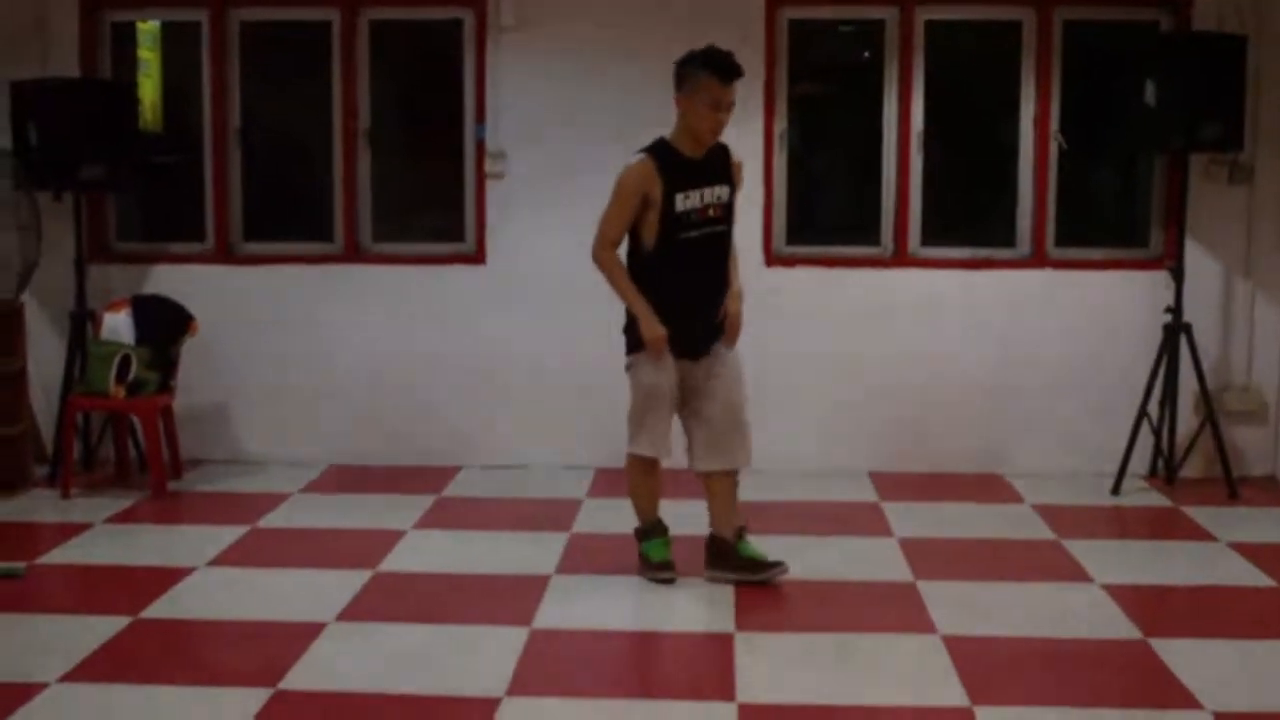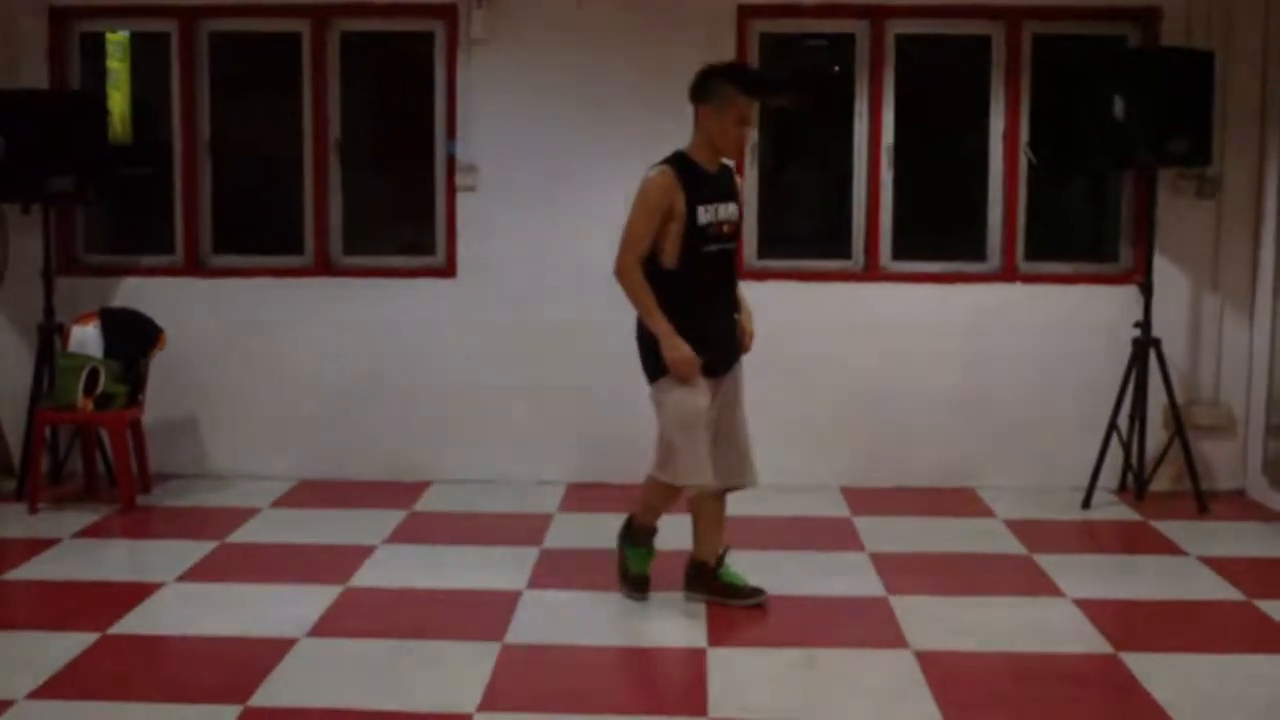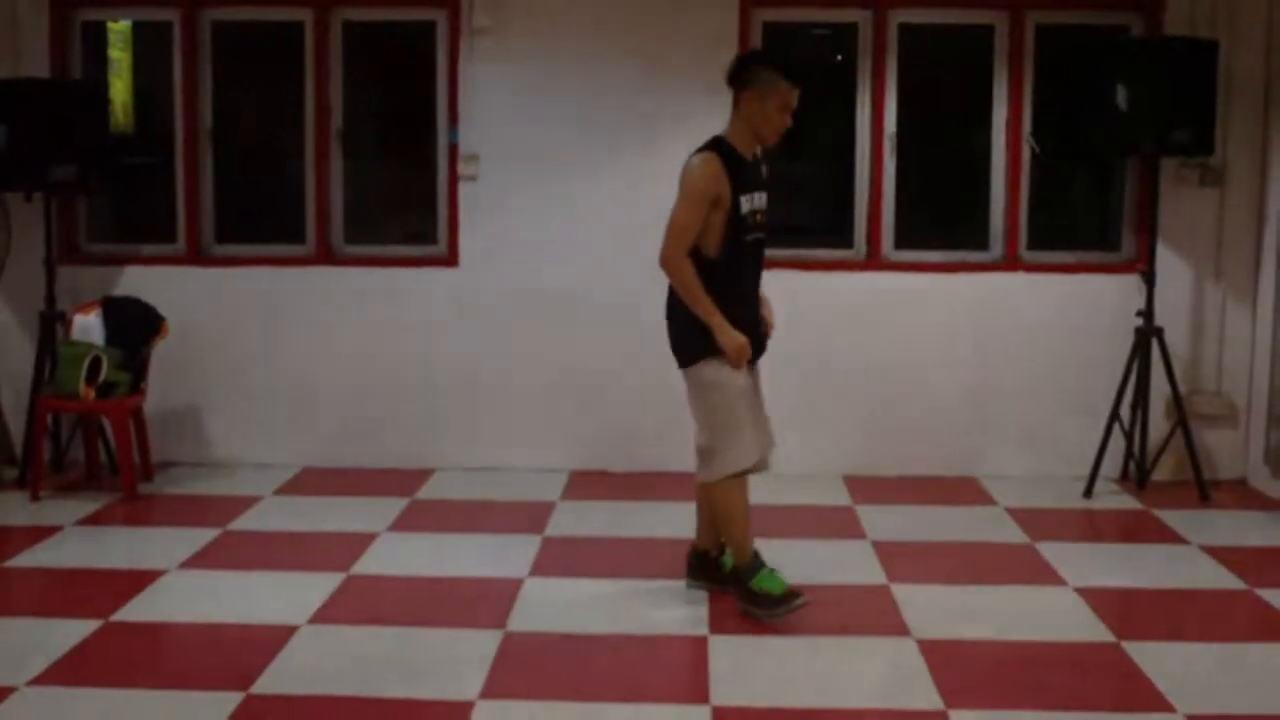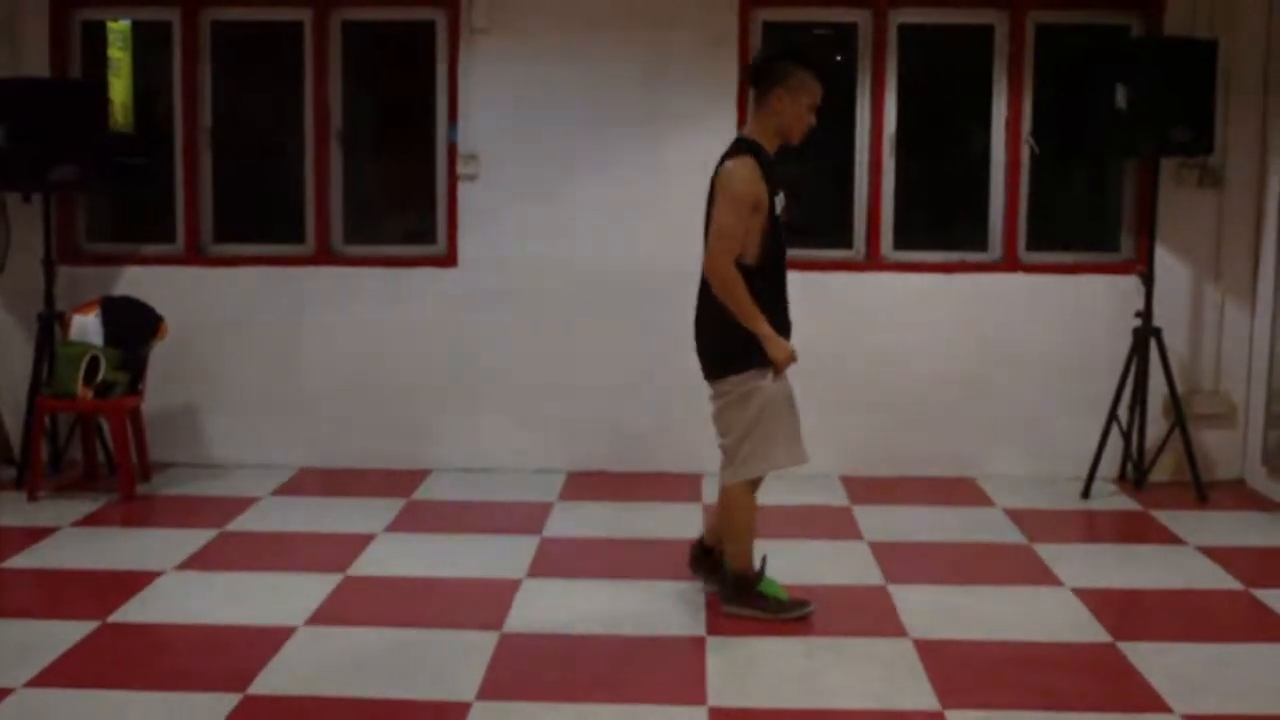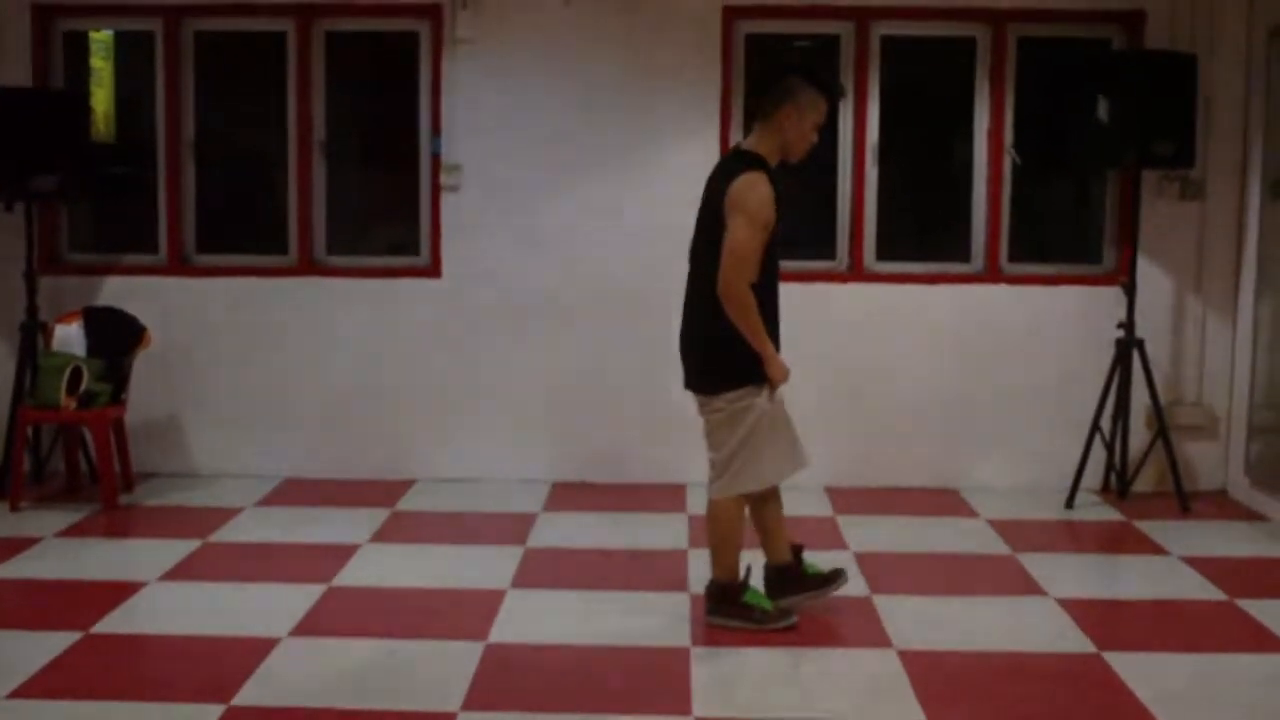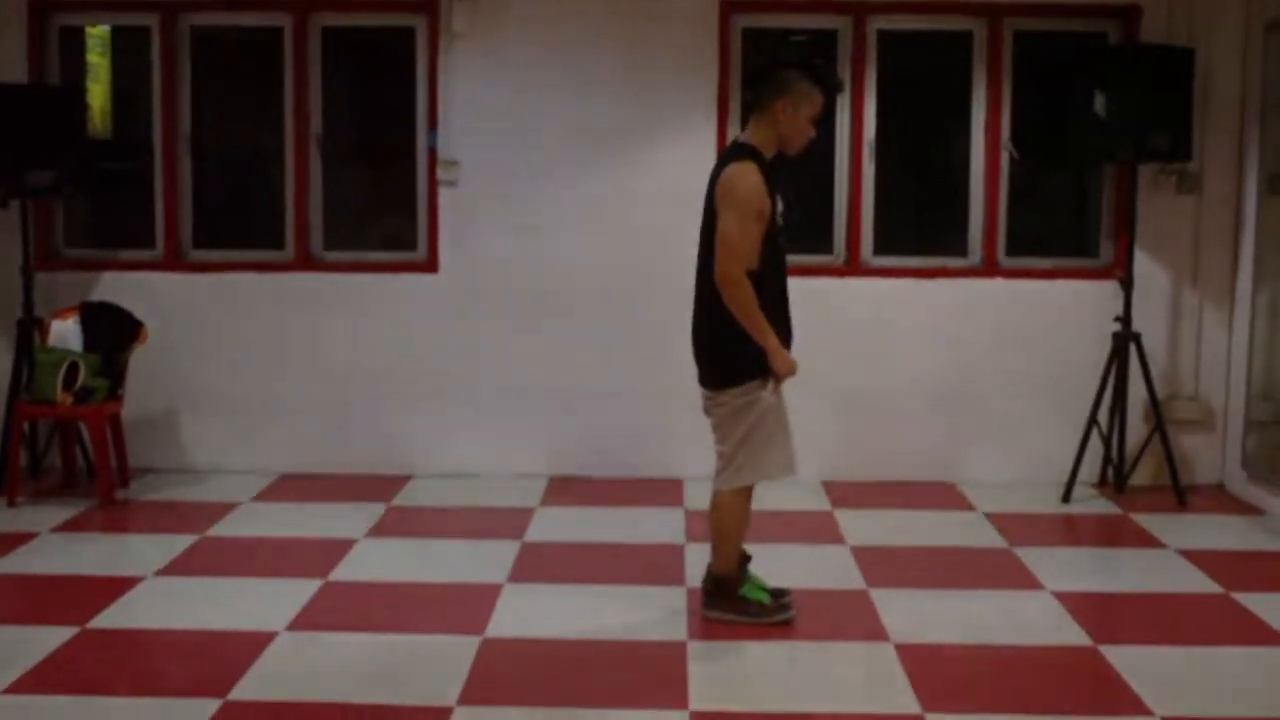
dt=0.4s
person 1, frame 1
left shoulder: (730, 167)
right shoulder: (645, 171)
right elbow: (604, 249)
left wrist: (734, 290)
right wrist: (644, 316)
left hip: (713, 329)
right hip: (659, 332)
left knee: (724, 440)
right knee: (648, 442)
left ankle: (726, 544)
right ankle: (651, 536)
person 1, frame 2
left shoulder: (730, 183)
right shoulder: (665, 182)
right elbow: (627, 266)
left wrist: (741, 310)
right wrist: (668, 338)
left hip: (721, 346)
right hip: (677, 348)
left knee: (718, 463)
right knee: (682, 461)
left ankle: (706, 567)
right ankle: (637, 533)
person 1, frame 3
left shoulder: (754, 168)
right shoulder: (707, 168)
right elbow: (673, 257)
left wrist: (758, 305)
right wrist: (721, 327)
left hip: (735, 332)
right hip: (706, 337)
left knee: (719, 454)
right knee: (732, 455)
left ankle: (706, 557)
right ankle: (746, 574)
person 1, frame 4
left shoulder: (757, 164)
right shoulder: (743, 170)
right elbow: (719, 268)
left wrist: (769, 333)
right wrist: (769, 336)
left hip: (748, 340)
right hip: (737, 342)
left knee: (755, 456)
right knee: (747, 462)
left ankle: (710, 551)
right ankle: (740, 584)
person 1, frame 5
left shoulder: (735, 168)
right shoulder: (754, 185)
right elbow: (732, 285)
right wrist: (769, 355)
left hip: (731, 352)
right hip: (729, 357)
left knee: (765, 464)
right knee: (735, 477)
left ankle: (784, 571)
right ankle: (726, 595)
person 1, frame 6
left shoulder: (748, 168)
right shoulder: (744, 176)
right elbow: (729, 276)
left wrist: (768, 346)
right wrist: (774, 347)
left hip: (744, 348)
right hip: (737, 351)
left knee: (744, 469)
right knee: (736, 473)
left ankle: (731, 572)
right ankle: (723, 590)
